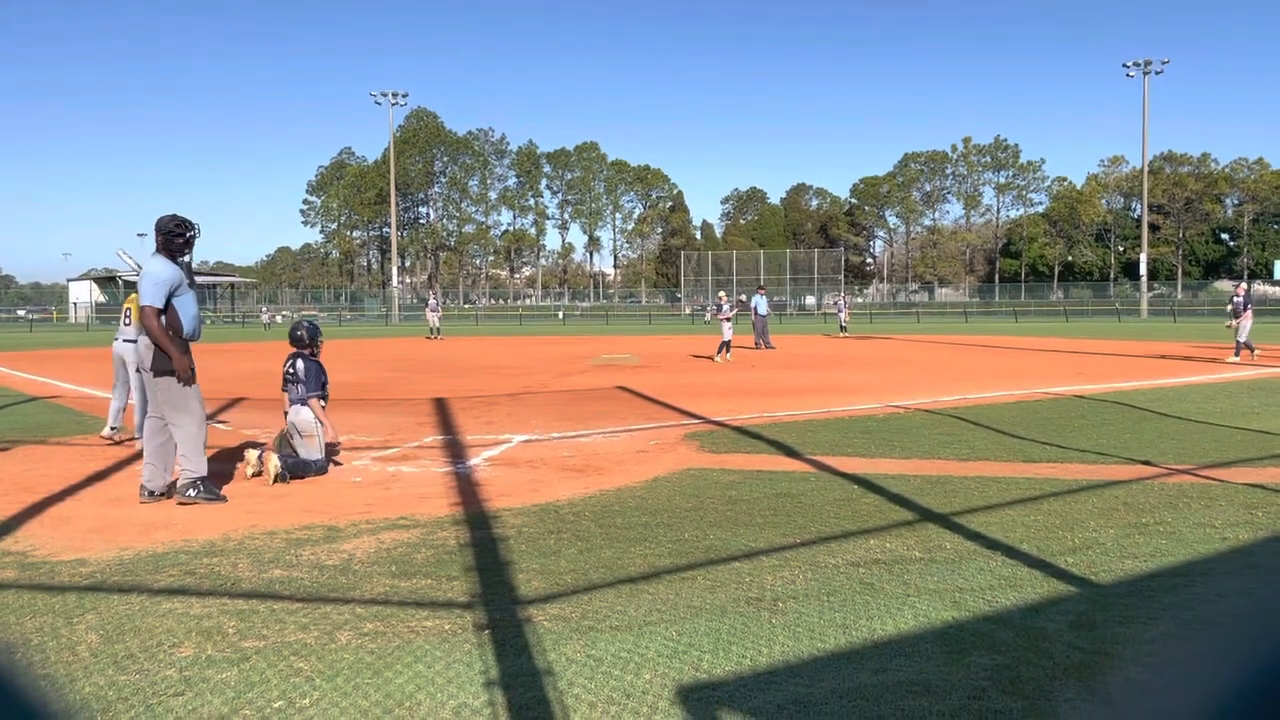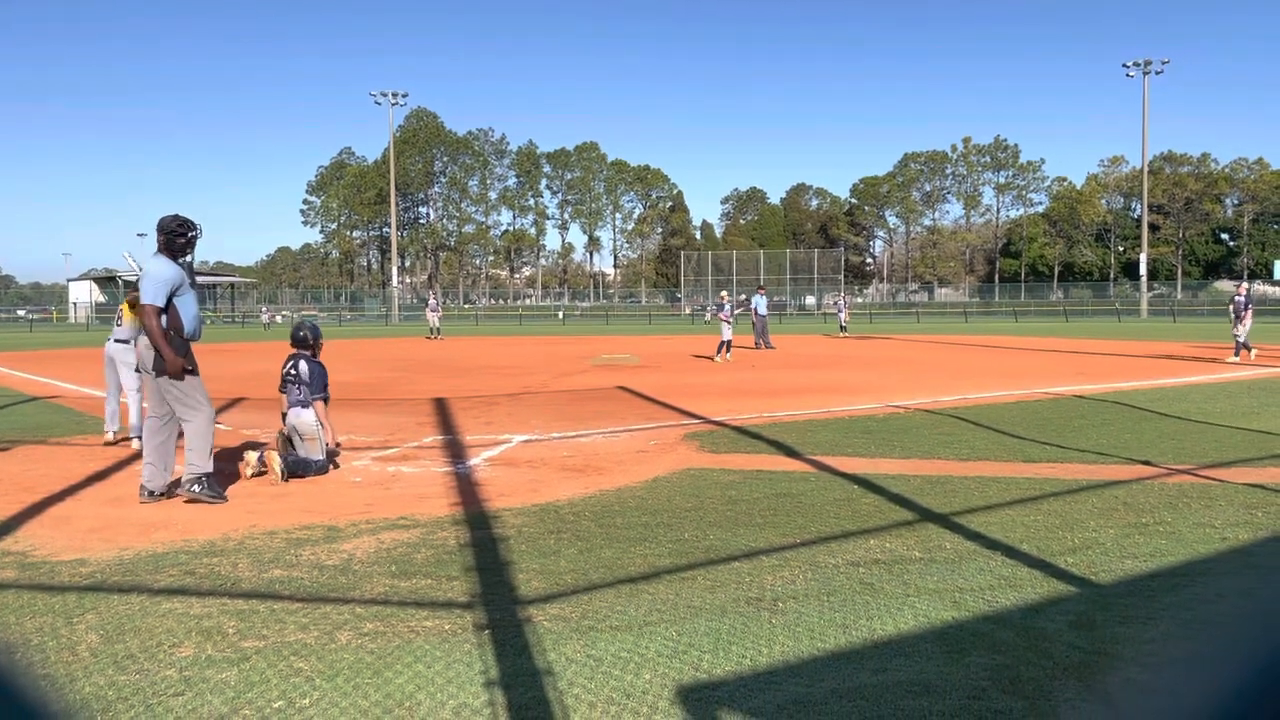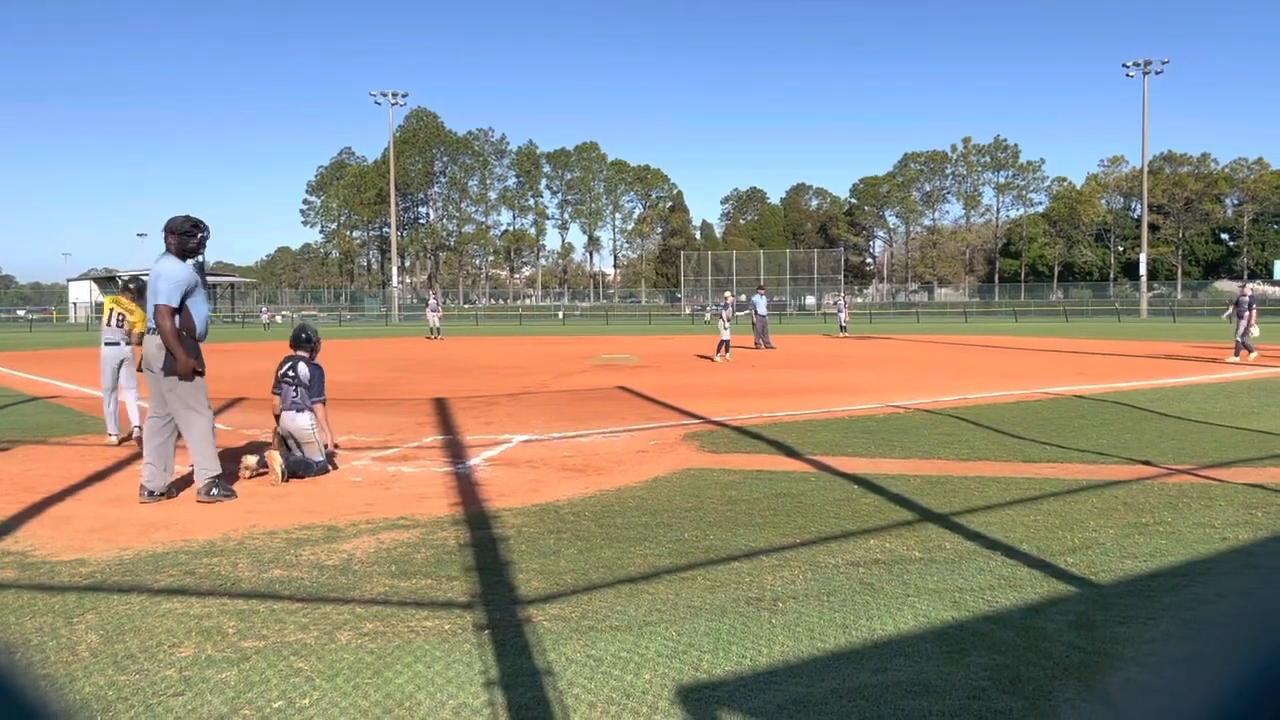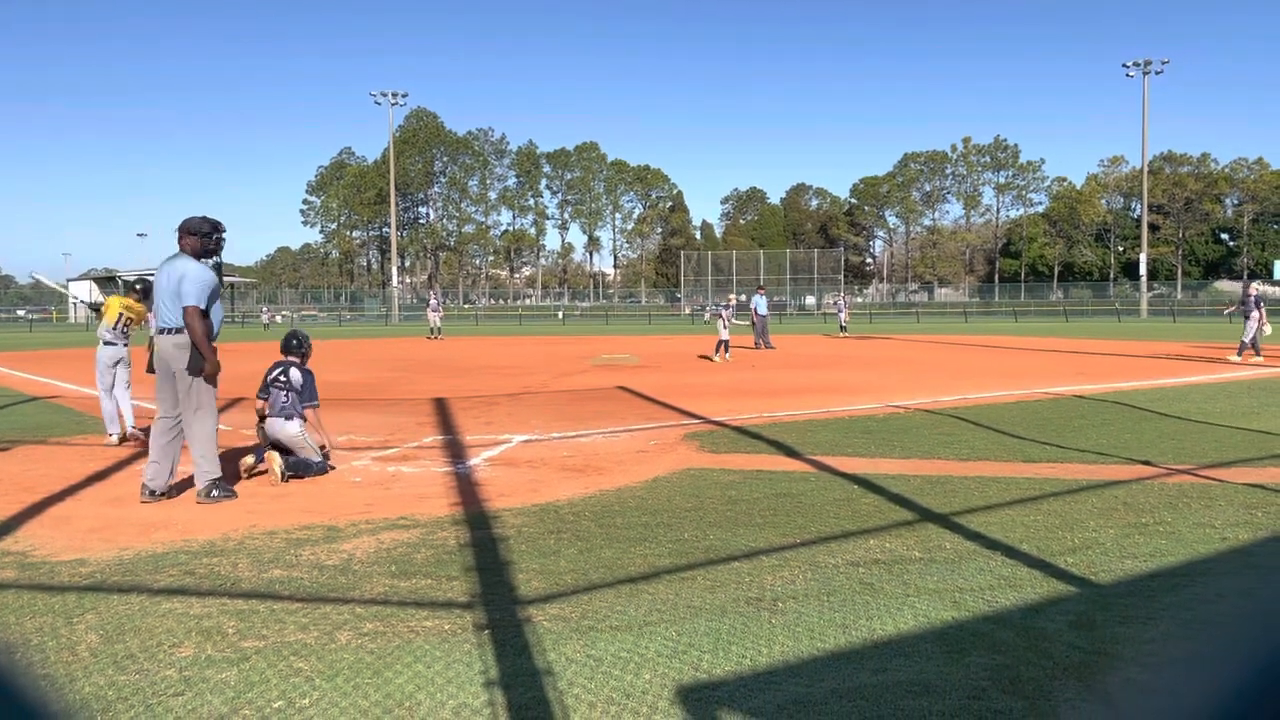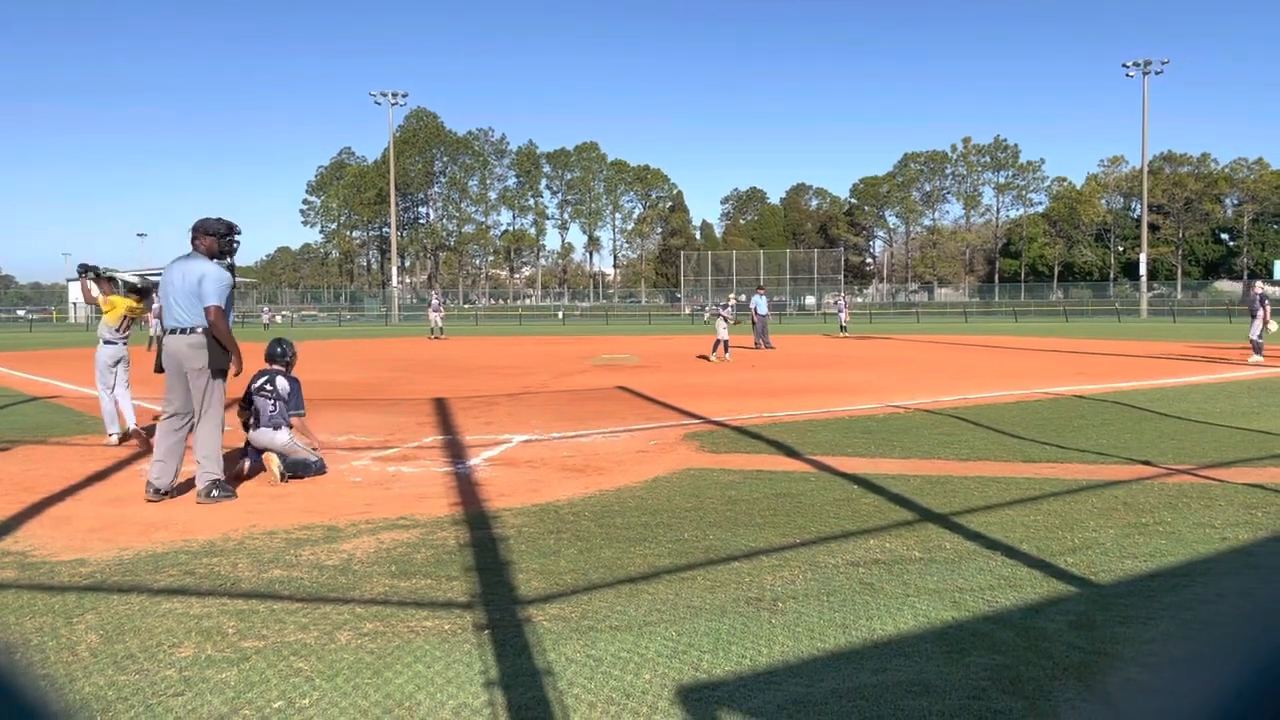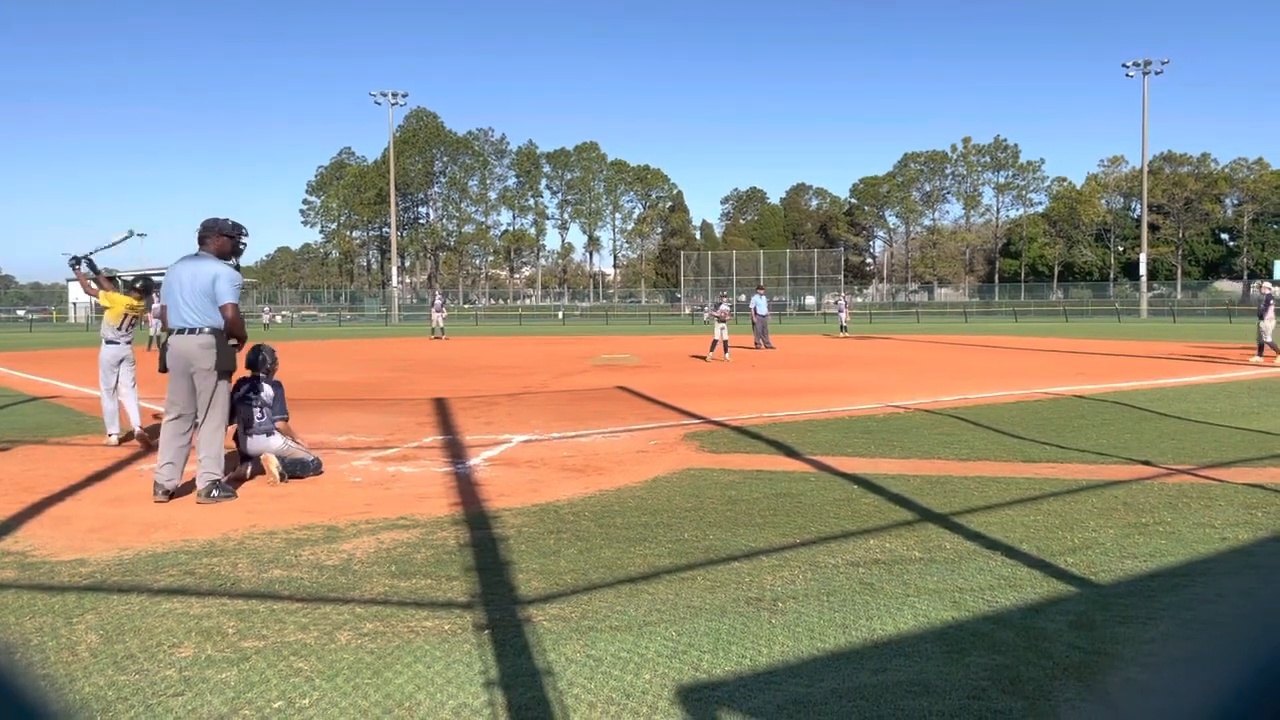
dt=0.2s
person 1, frame 1
left shoulder: (175, 266)
right shoulder: (160, 270)
right elbow: (148, 317)
right wrist: (176, 355)
left hip: (162, 350)
right hip: (164, 350)
left knee: (159, 416)
right knee: (189, 415)
left ankle: (153, 485)
right ankle: (191, 483)
person 1, frame 2
left shoulder: (174, 266)
right shoulder: (162, 270)
right elbow: (148, 315)
right wrist: (170, 355)
left hip: (159, 350)
right hip: (166, 349)
left knee: (160, 416)
right knee: (198, 411)
left ankle: (153, 485)
right ankle: (196, 478)
person 1, frame 3
left shoulder: (163, 265)
right shoulder: (177, 270)
right elbow: (163, 316)
right wrist: (182, 356)
left hip: (156, 347)
right hip: (175, 347)
left knee: (160, 416)
right knee: (196, 415)
left ankle: (153, 485)
right ankle: (208, 482)
person 1, frame 4
left shoulder: (165, 268)
right shoulder: (198, 271)
right elbow: (193, 318)
right wrist: (210, 357)
left hip: (163, 344)
right hip: (187, 347)
left knee: (167, 416)
right knee: (201, 415)
left ankle: (155, 483)
right ankle: (208, 484)
person 1, frame 5
left shoulder: (171, 268)
right shoulder: (214, 272)
left elbow: (166, 312)
right elbow: (215, 317)
right wrist: (234, 350)
left hip: (171, 343)
right hip: (201, 345)
left knee: (173, 414)
right knee: (209, 416)
left ankle: (158, 481)
right ankle: (209, 484)
person 1, frame 6
left shoulder: (175, 268)
right shoulder: (224, 271)
left elbow: (165, 314)
right elbow: (231, 314)
right wrist: (241, 339)
left hip: (176, 344)
right hip: (208, 345)
left knee: (176, 415)
right knee: (212, 416)
left ankle: (164, 482)
right ankle: (209, 484)
